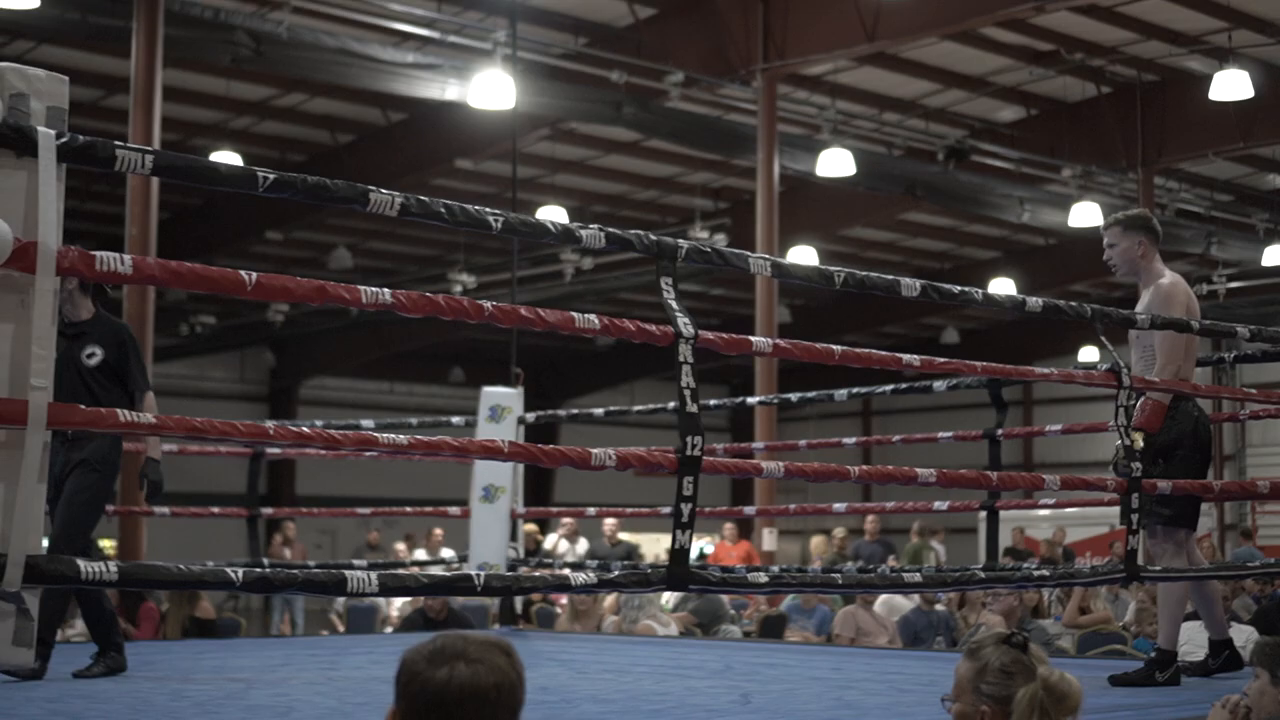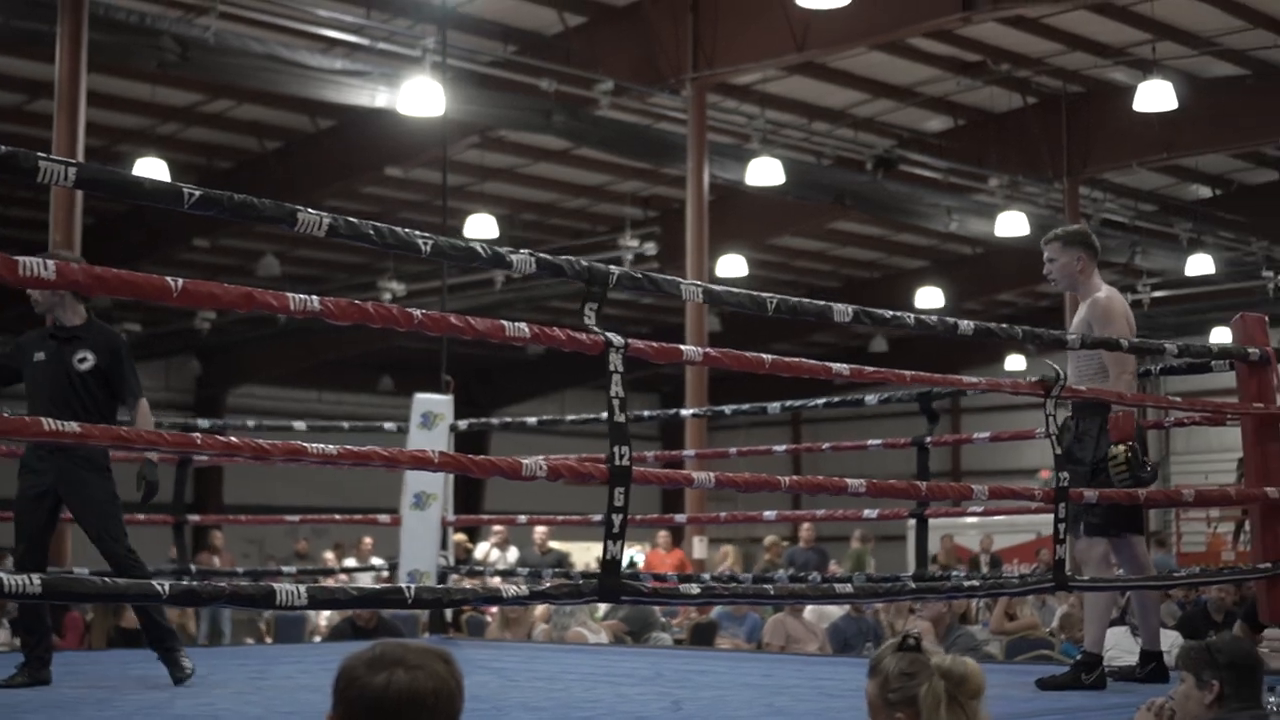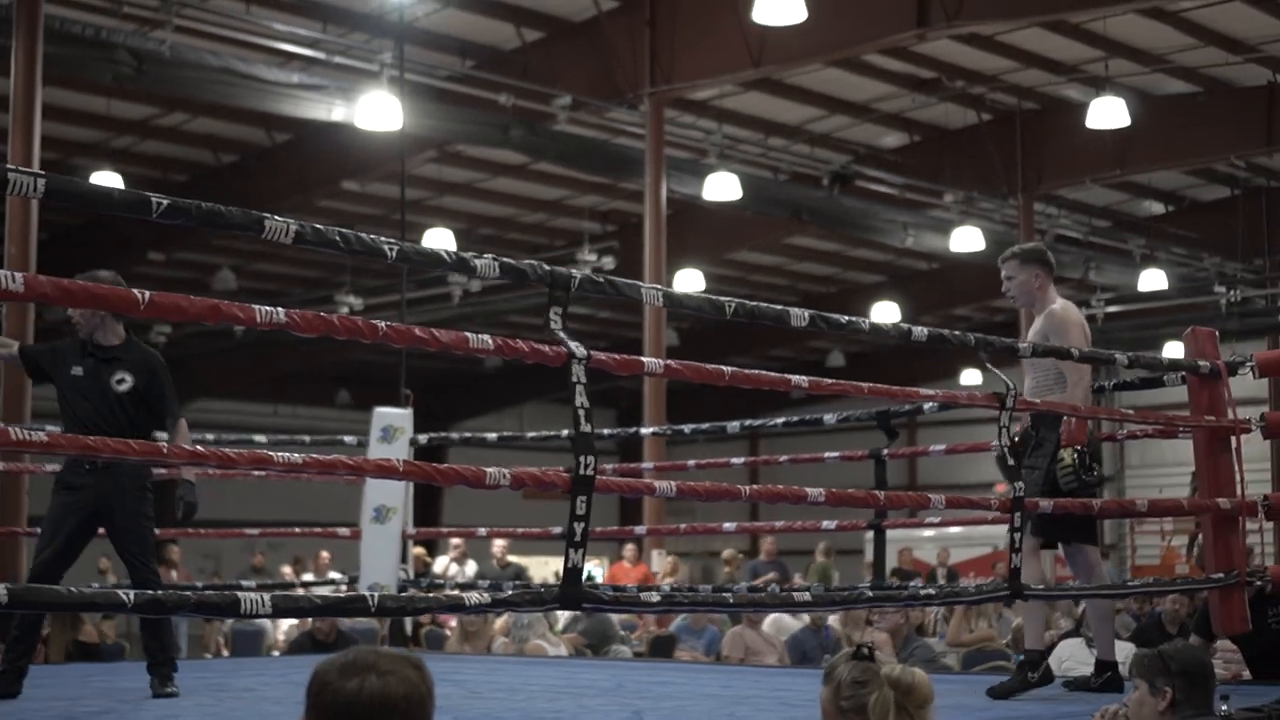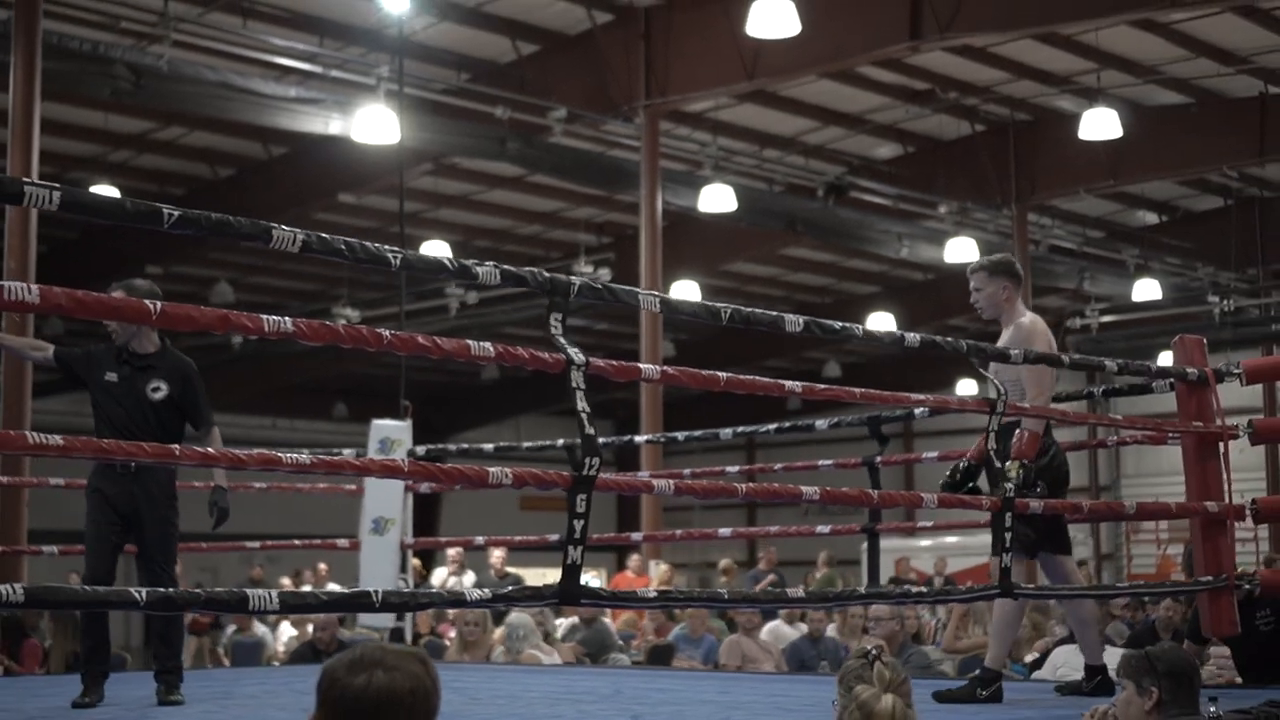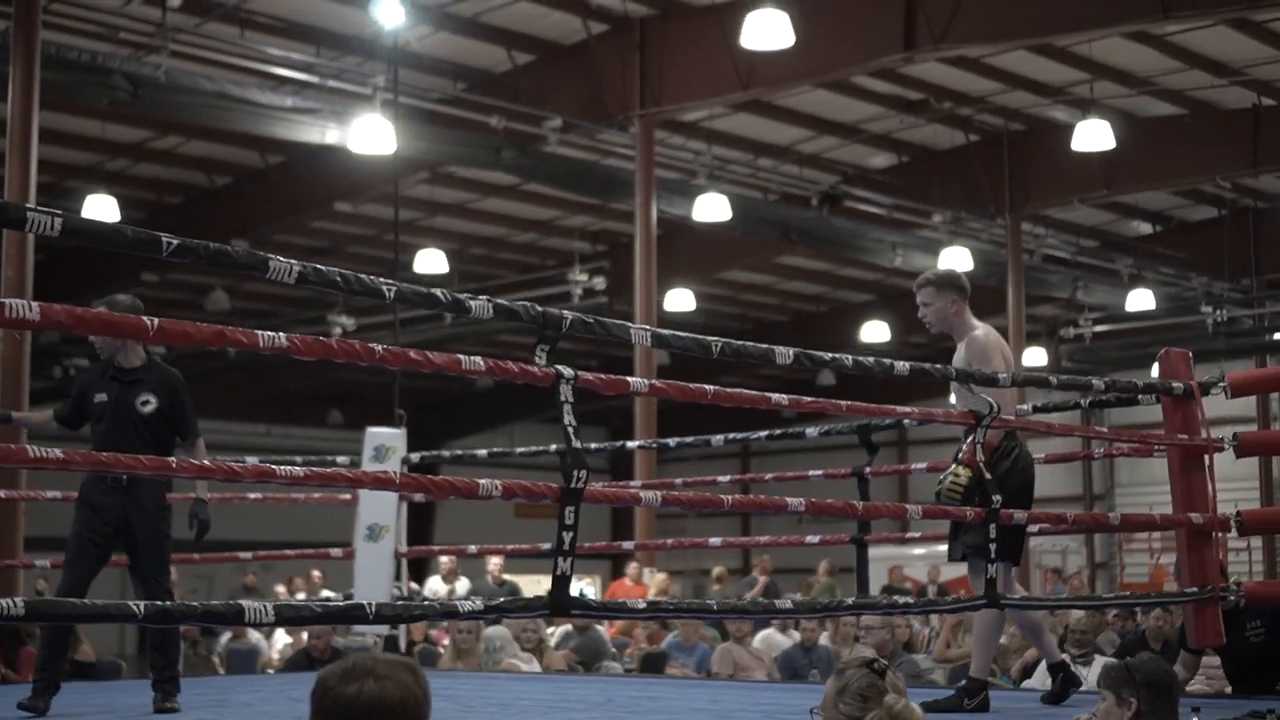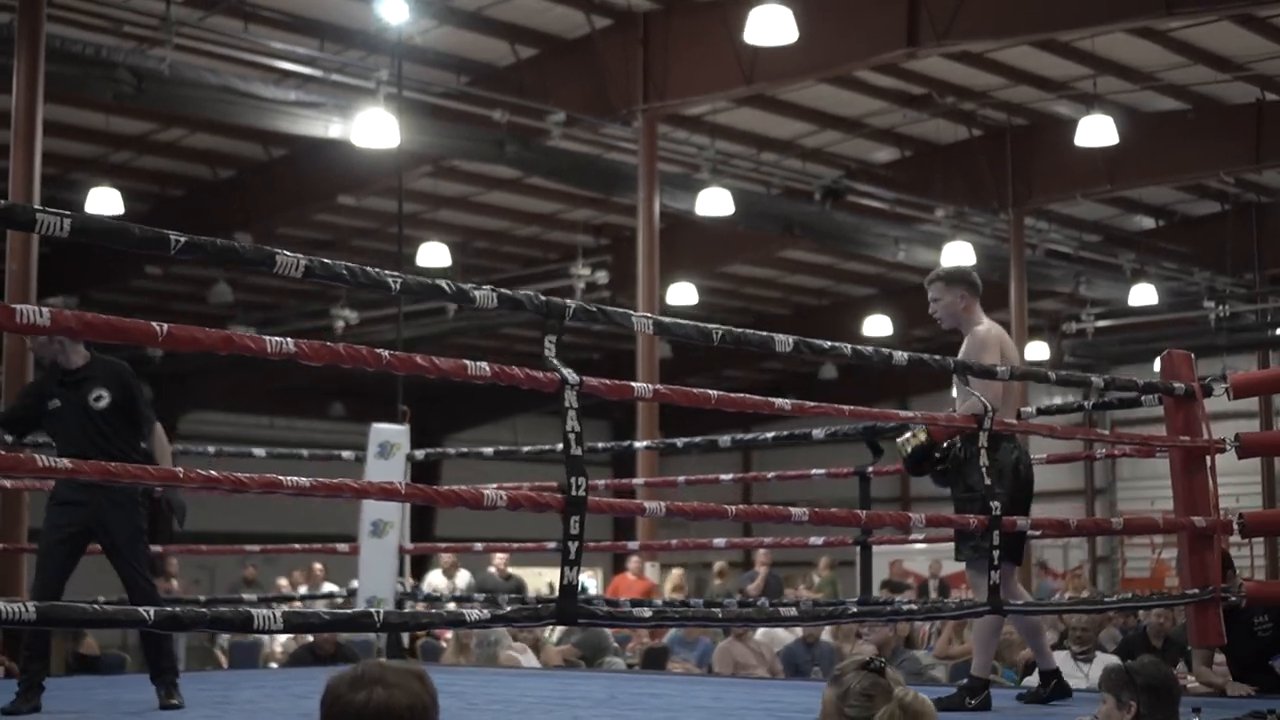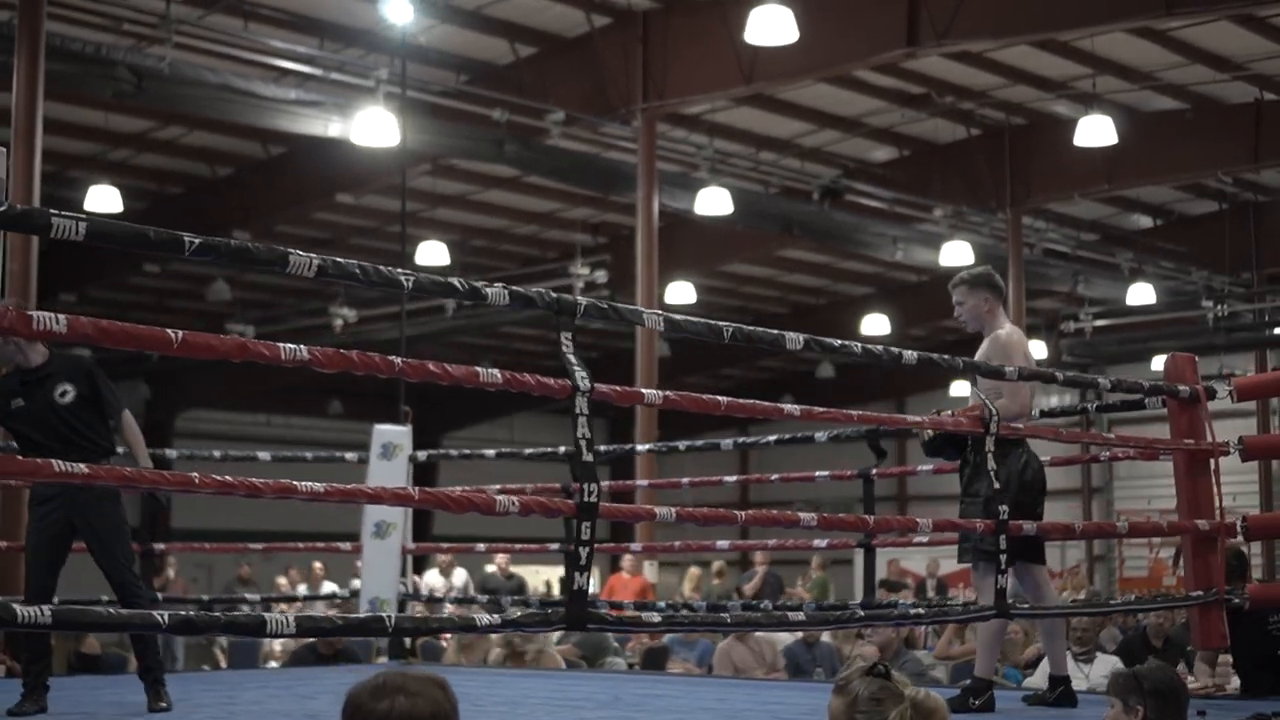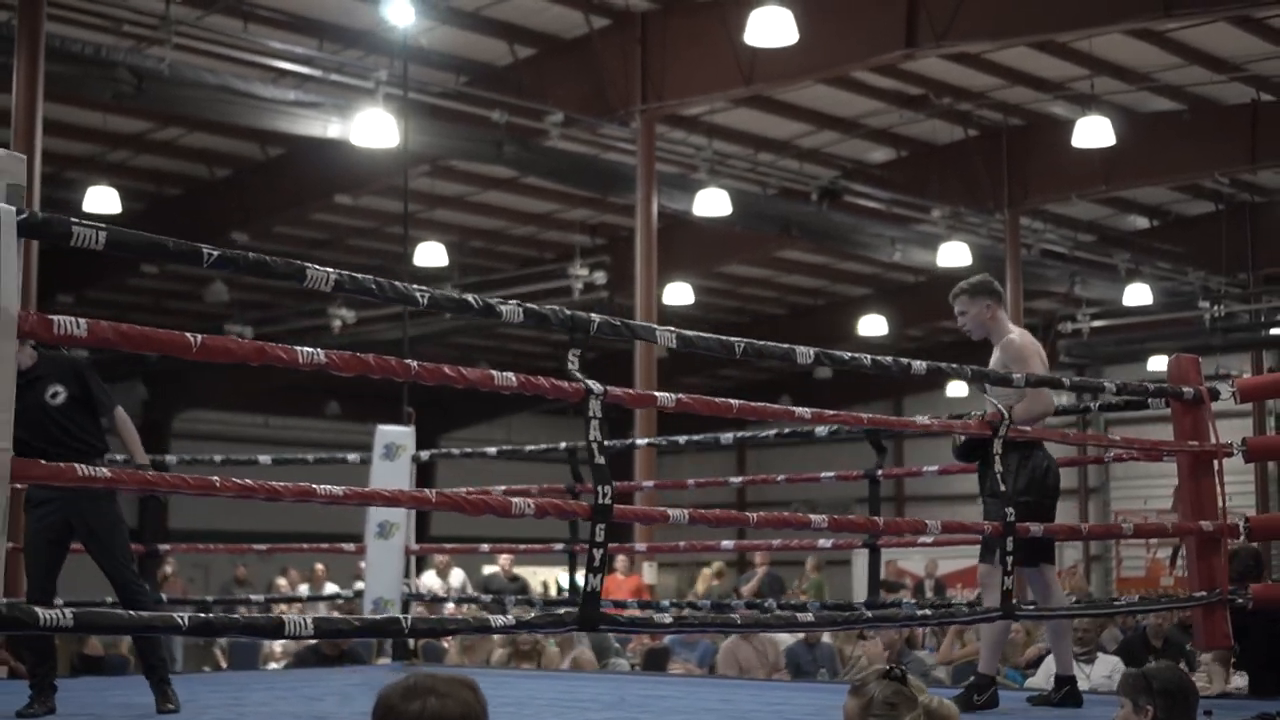
dt=0.3s
person 1, frame 1
left shoulder: (1167, 290)
right shoulder: (1153, 293)
left elbow: (1167, 371)
left wrist: (1139, 431)
right wrist: (1140, 429)
left hip: (1169, 425)
right hip: (1167, 427)
left knee: (1165, 541)
right knee: (1178, 543)
left ankle: (1164, 661)
right ankle: (1222, 646)
person 1, frame 2
left shoulder: (1104, 303)
right shoulder: (1091, 307)
left elbow: (1122, 380)
left wrist: (1120, 443)
right wrist: (1074, 433)
left hip: (1102, 433)
right hip: (1093, 432)
left knee: (1092, 548)
right knee: (1128, 549)
left ankle: (1090, 663)
right ankle: (1152, 658)
person 1, frame 3
left shoulder: (1060, 315)
right shoulder: (1044, 321)
left elbow: (1078, 388)
left wrist: (1070, 446)
right wrist: (1020, 440)
left hip: (1061, 445)
right hip: (1050, 444)
left knee: (1028, 546)
right knee: (1083, 558)
left ankle: (1033, 662)
right ankle: (1107, 669)
person 1, frame 4
left shoulder: (1027, 329)
right shoulder: (1011, 334)
left elbow: (1037, 404)
left wrist: (1019, 461)
right wrist: (972, 460)
left hip: (1029, 456)
right hip: (1022, 457)
left knee: (1012, 566)
right knee: (1059, 568)
left ankle: (989, 679)
right ankle: (1096, 672)
person 1, frame 5
left shoulder: (980, 341)
right shoulder: (969, 346)
left elbow: (1000, 411)
left wrist: (966, 465)
right wrist: (968, 465)
left hip: (998, 464)
right hip: (991, 465)
left knee: (986, 575)
right knee: (998, 578)
left ankle: (975, 689)
right ankle: (1058, 667)
person 1, frame 6
left shoulder: (983, 336)
right shoulder: (984, 339)
left elbow: (985, 404)
left wrist: (929, 437)
right wrist: (949, 449)
left hip: (993, 461)
right hip: (991, 461)
left knee: (984, 574)
right knee: (1000, 577)
left ankle: (977, 687)
right ankle: (1050, 675)
person 1, frame 7
left shoulder: (1004, 339)
right shoulder: (1000, 344)
left elbow: (1017, 404)
left wrist: (960, 419)
left hip: (1001, 465)
right hip: (1004, 465)
left knee: (988, 576)
right knee: (1032, 576)
left ankle: (980, 689)
right ankle: (1060, 683)
person 1, frame 8
left shoulder: (1015, 344)
right shoulder: (1008, 348)
left elbow: (1042, 404)
left wrist: (988, 424)
right wrist: (983, 429)
left hip: (1020, 467)
right hip: (1016, 467)
left knee: (994, 574)
right knee: (1041, 577)
left ankle: (984, 684)
right ankle: (1066, 683)
person 2, frame 1
left shoulder: (115, 333)
right shoulder: (50, 338)
left elbow: (144, 398)
left wrist: (152, 457)
left hip: (97, 453)
right hip: (61, 452)
left knee: (63, 550)
right knee: (71, 554)
left ankle: (41, 654)
right ankle: (110, 650)
person 2, frame 2
left shoulder: (106, 341)
left elbow: (137, 402)
left wrist: (149, 459)
left hip: (86, 461)
right hip: (37, 461)
left knee: (120, 555)
left ankle: (169, 648)
person 2, frame 3
left shoulder: (144, 361)
right shoulder: (65, 355)
left elbow: (175, 424)
left wrist: (187, 478)
left hip: (126, 480)
right hip: (76, 477)
left knee: (145, 578)
right knee: (41, 574)
left ankle: (162, 672)
person 2, frame 4
left shoulder: (179, 369)
right shoulder: (100, 360)
left elbow: (208, 430)
right elbow: (41, 352)
left wrist: (219, 485)
left hip: (154, 484)
right hip: (107, 482)
left knee: (161, 584)
right knee: (96, 583)
left ankle: (168, 680)
right ankle: (93, 682)
person 2, frame 5
left shoulder: (166, 381)
right shoulder: (93, 380)
left elbow: (193, 443)
right elbow: (58, 419)
left wrist: (201, 497)
right wrist: (7, 418)
left hip: (146, 496)
right hip: (97, 493)
left knee: (157, 594)
right knee: (69, 591)
person 2, frame 6
left shoulder: (115, 373)
right shoulder: (42, 388)
left elbow: (152, 428)
left hip: (118, 495)
right hip: (69, 497)
left knee: (143, 590)
right knee: (44, 594)
left ankle: (167, 683)
person 2, frame 7
left shoulder: (77, 368)
left elbow: (122, 417)
left wrist: (147, 469)
left hip: (96, 488)
right hip: (48, 494)
left knee: (128, 585)
right knee: (35, 594)
left ankle: (155, 683)
right ankle: (35, 690)
person 2, frame 8
left shoulder: (67, 368)
left elbow: (115, 414)
left wrist: (143, 466)
left hip: (91, 488)
right hip: (43, 496)
left knee: (128, 583)
right knee: (37, 595)
left ankle: (161, 683)
